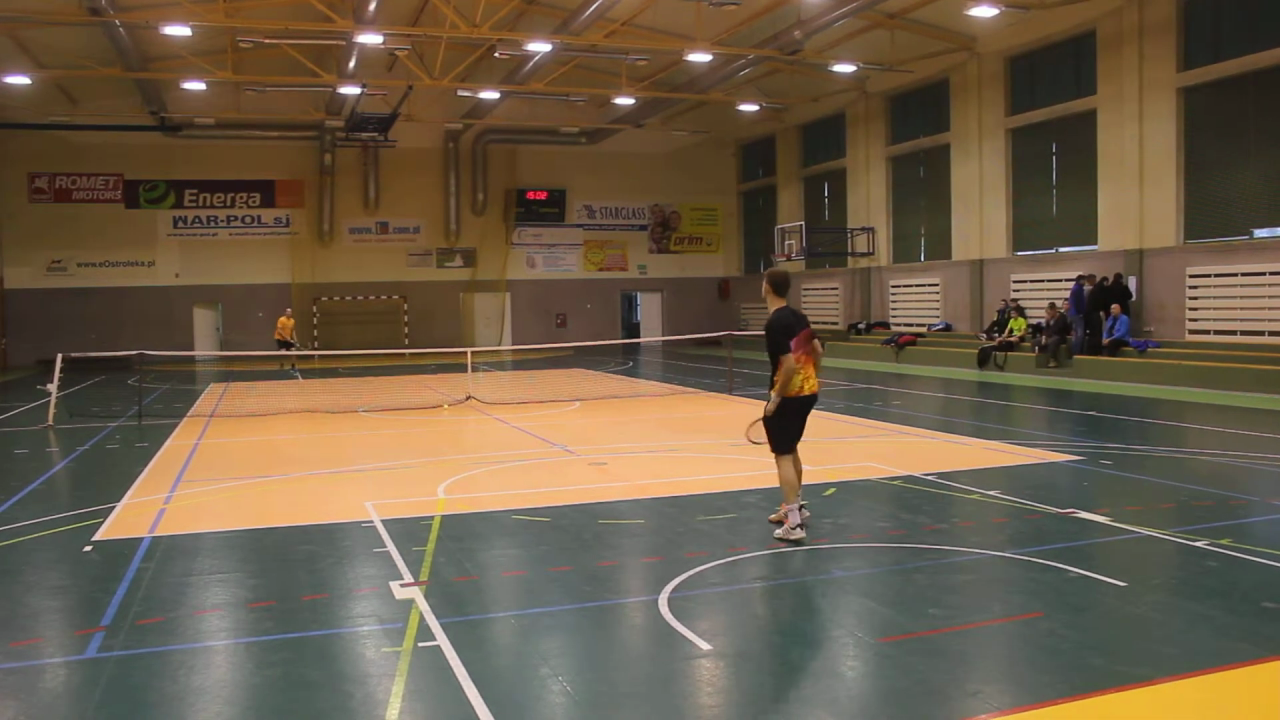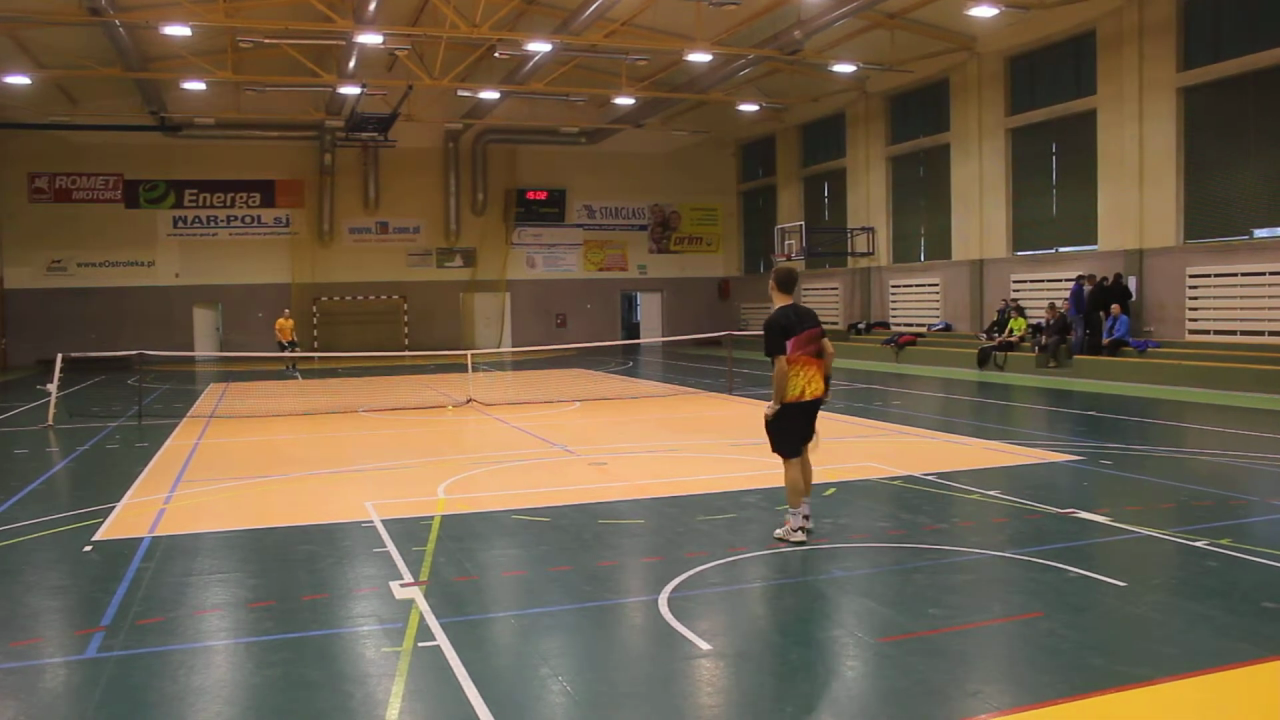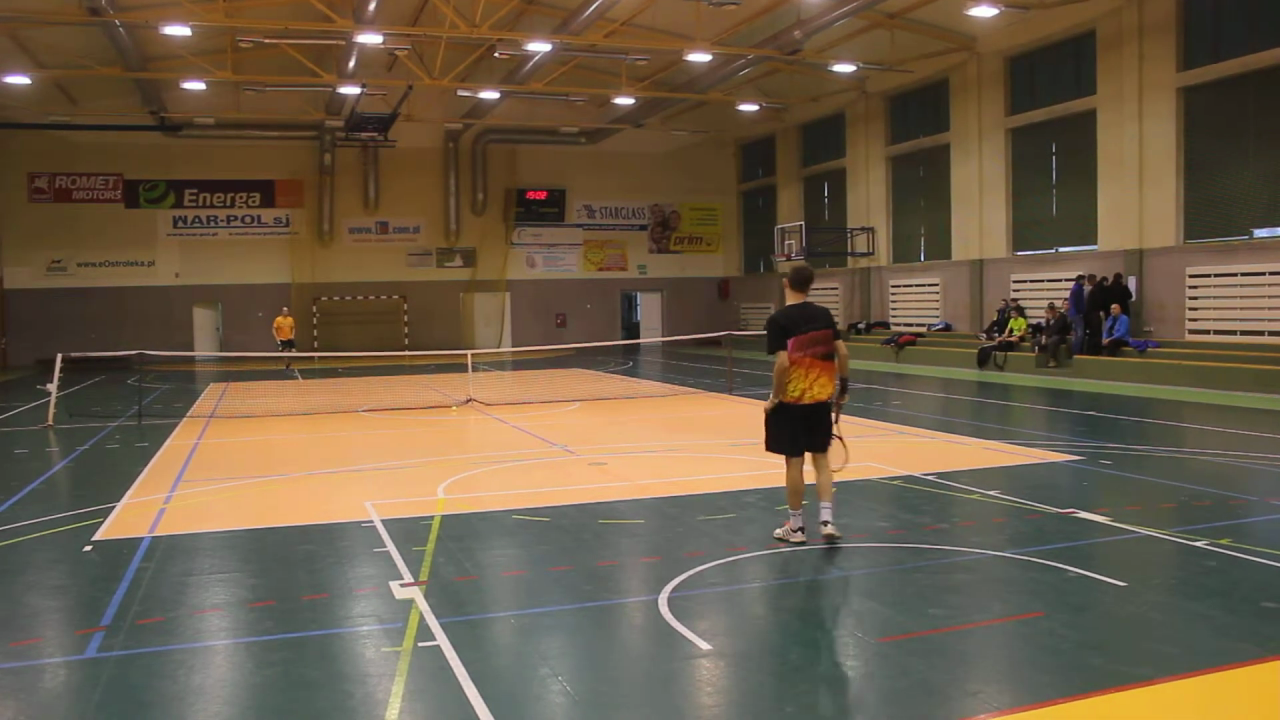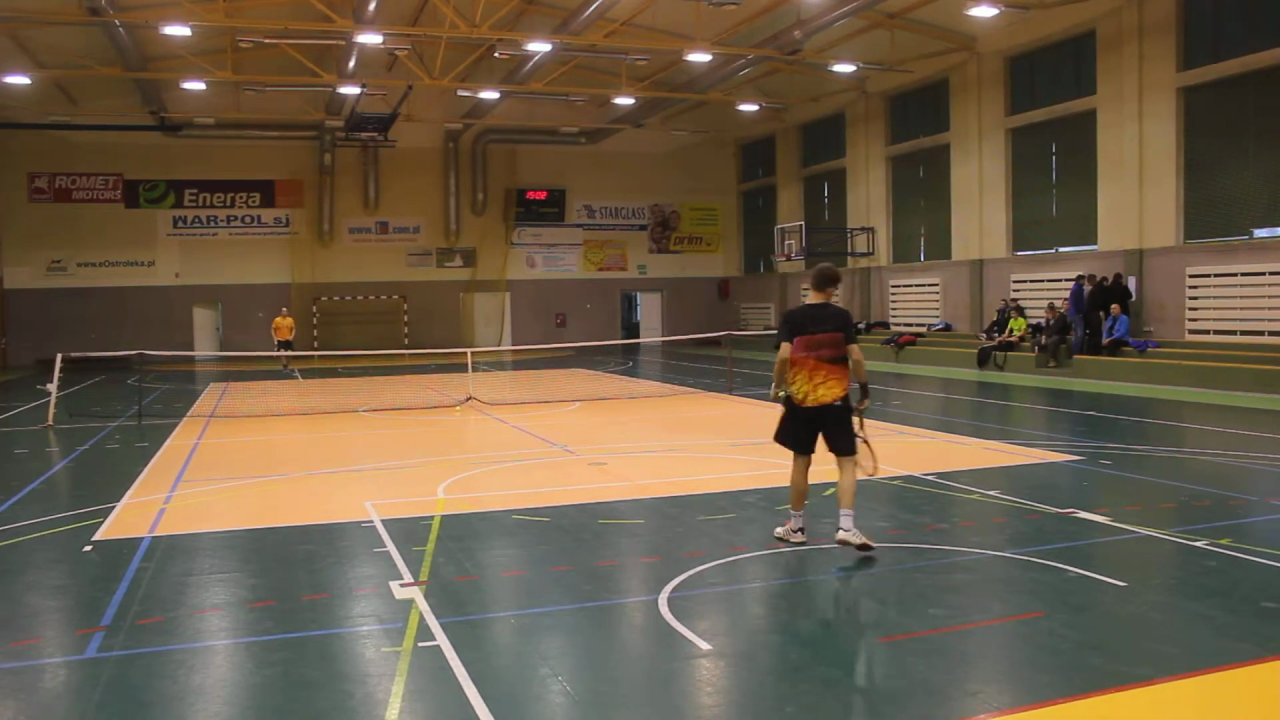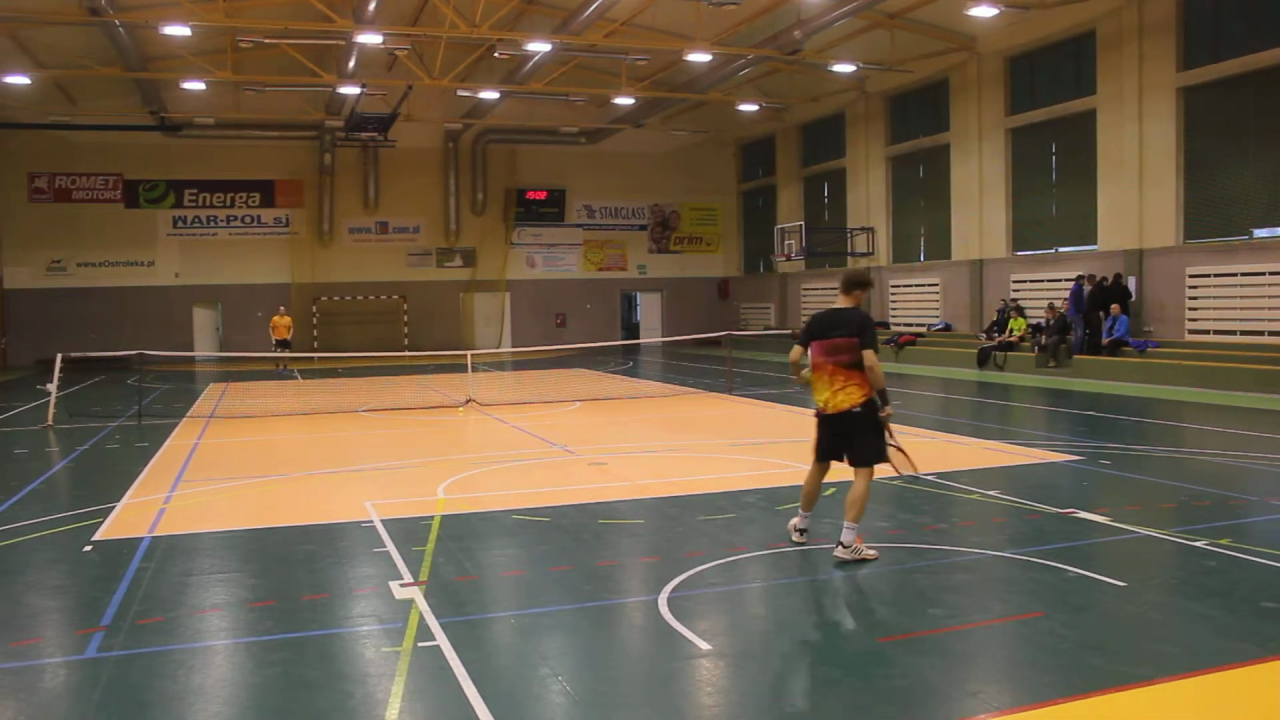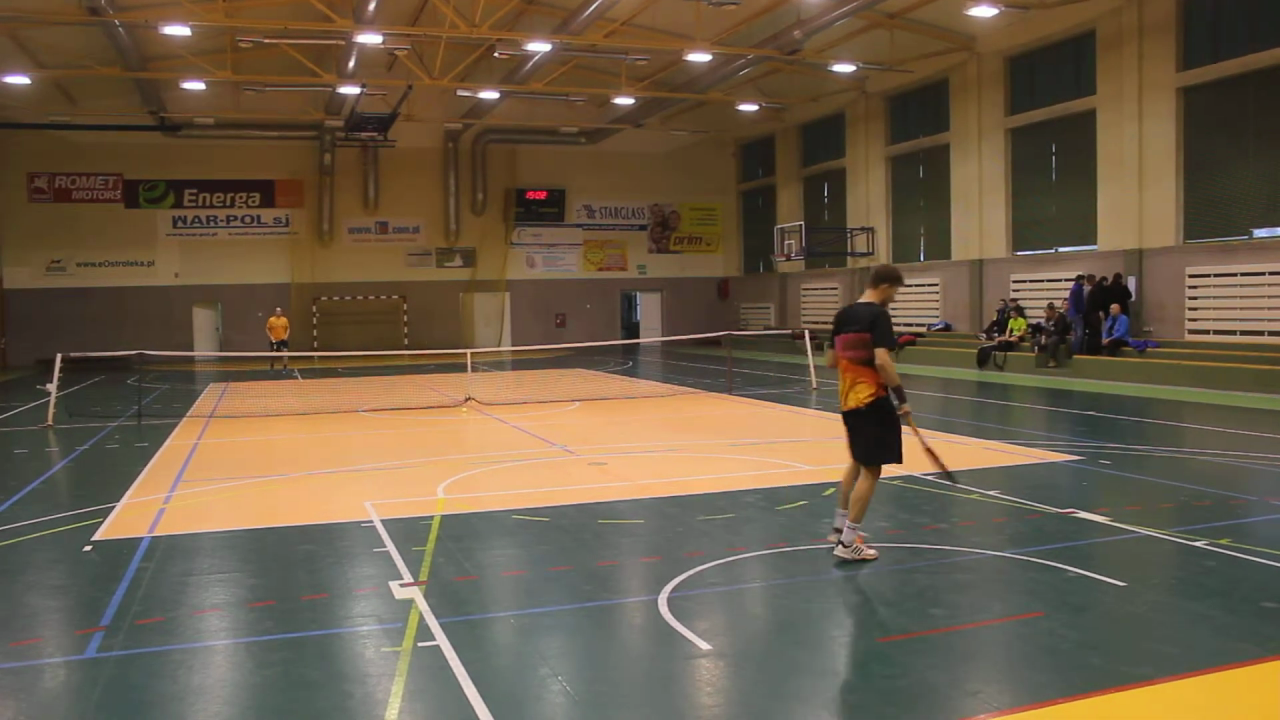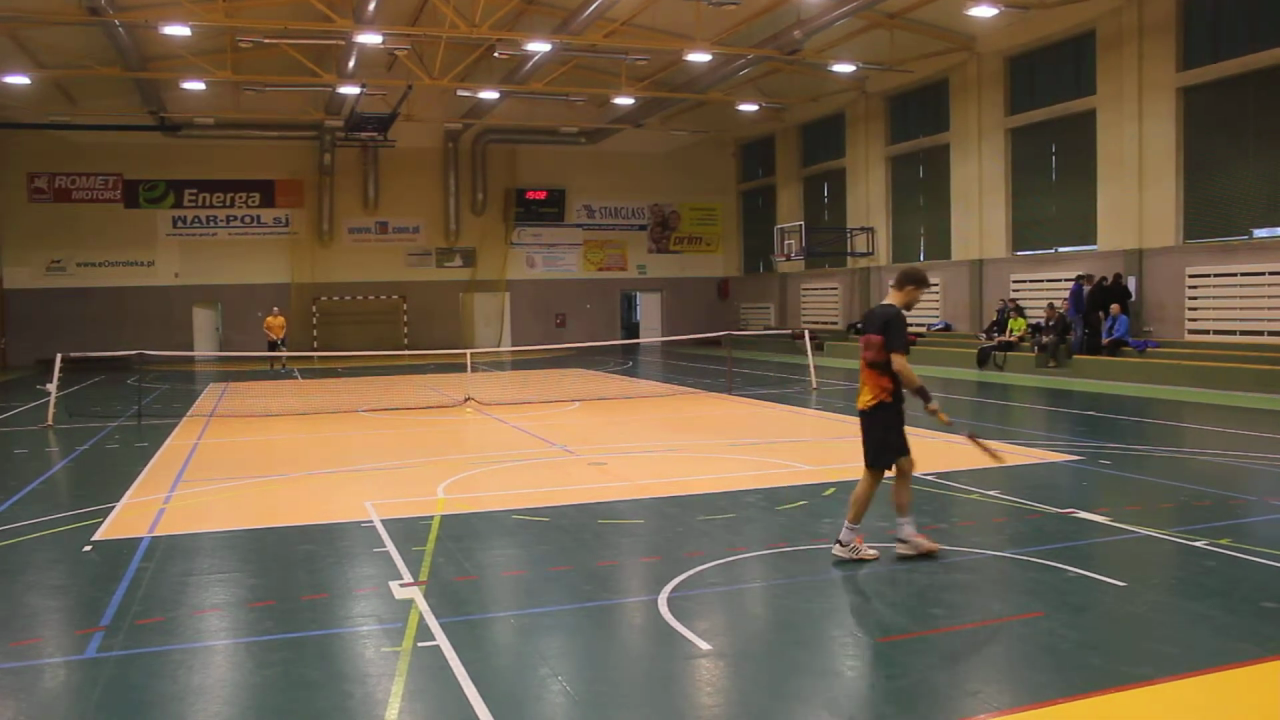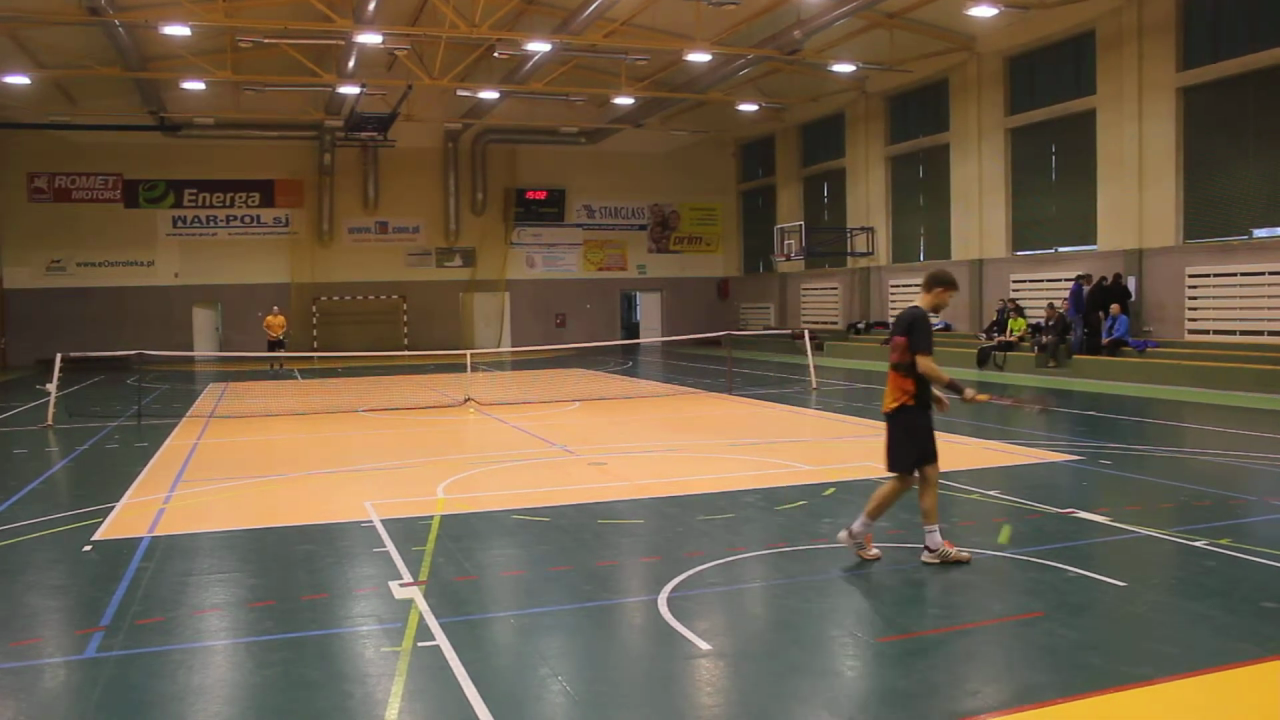
dt=0.2s
person 1, frame 1
left shoulder: (775, 323)
right shoulder: (797, 316)
left elbow: (789, 365)
right elbow: (817, 351)
left wrist: (776, 398)
left hip: (790, 396)
right hip: (807, 391)
left knee: (783, 457)
right knee: (790, 450)
left ankle: (794, 524)
right ankle: (793, 507)
person 1, frame 2
left shoulder: (774, 322)
right shoulder: (809, 315)
left elbow: (781, 367)
right elbow: (828, 352)
left wrist: (775, 403)
right wrist: (825, 384)
left hip: (791, 399)
right hip: (814, 394)
left knee: (791, 460)
right knee: (801, 453)
left ankle: (795, 526)
right ankle: (803, 513)
person 1, frame 3
left shoulder: (778, 320)
right shoulder: (824, 315)
left elbow: (782, 364)
right elbow: (842, 354)
left wrist: (774, 397)
right wrist: (843, 387)
left hip: (793, 400)
right hip: (822, 397)
left knee: (794, 461)
right knee: (821, 458)
left ankle: (795, 527)
right ankle: (827, 521)
person 1, frame 4
left shoulder: (792, 317)
right shoulder: (842, 316)
left elbow: (784, 356)
right elbow: (856, 358)
left wrist: (777, 385)
right wrist: (864, 391)
left hip: (801, 400)
right hip: (836, 400)
left knee: (801, 462)
right knee: (847, 463)
left ankle: (796, 527)
right ankle: (847, 527)
person 1, frame 5
left shoulder: (817, 321)
right shoulder: (863, 321)
left elbow: (794, 358)
right elbow: (870, 363)
left wrist: (801, 375)
right wrist: (884, 400)
left hip: (827, 406)
right hip: (859, 406)
left knee: (819, 466)
right knee: (863, 473)
left ankle: (801, 526)
right ankle: (848, 541)
person 1, frame 6
left shoulder: (843, 315)
right shoulder: (879, 316)
left elbow: (832, 360)
right elbow: (882, 361)
right wrist: (901, 397)
left hip: (849, 401)
right hip: (874, 402)
left knee: (858, 463)
right knee: (870, 471)
left ankle: (841, 524)
right ankle: (848, 541)
person 1, frame 7
left shoulder: (872, 315)
right shoulder: (895, 318)
right elbow: (899, 366)
left wrist: (886, 382)
right wrist: (926, 396)
left hip: (871, 401)
right hip: (882, 404)
left knee: (905, 466)
right knee: (874, 472)
left ankle: (907, 536)
right ankle: (847, 540)
person 1, frame 8
left shoulder: (904, 317)
right shoulder: (919, 320)
right elbow: (924, 366)
left wrist: (932, 393)
right wrist: (959, 389)
left hip: (912, 407)
right hip: (907, 408)
left knee: (929, 474)
right knee: (902, 479)
left ankle: (934, 545)
right ankle: (857, 531)
